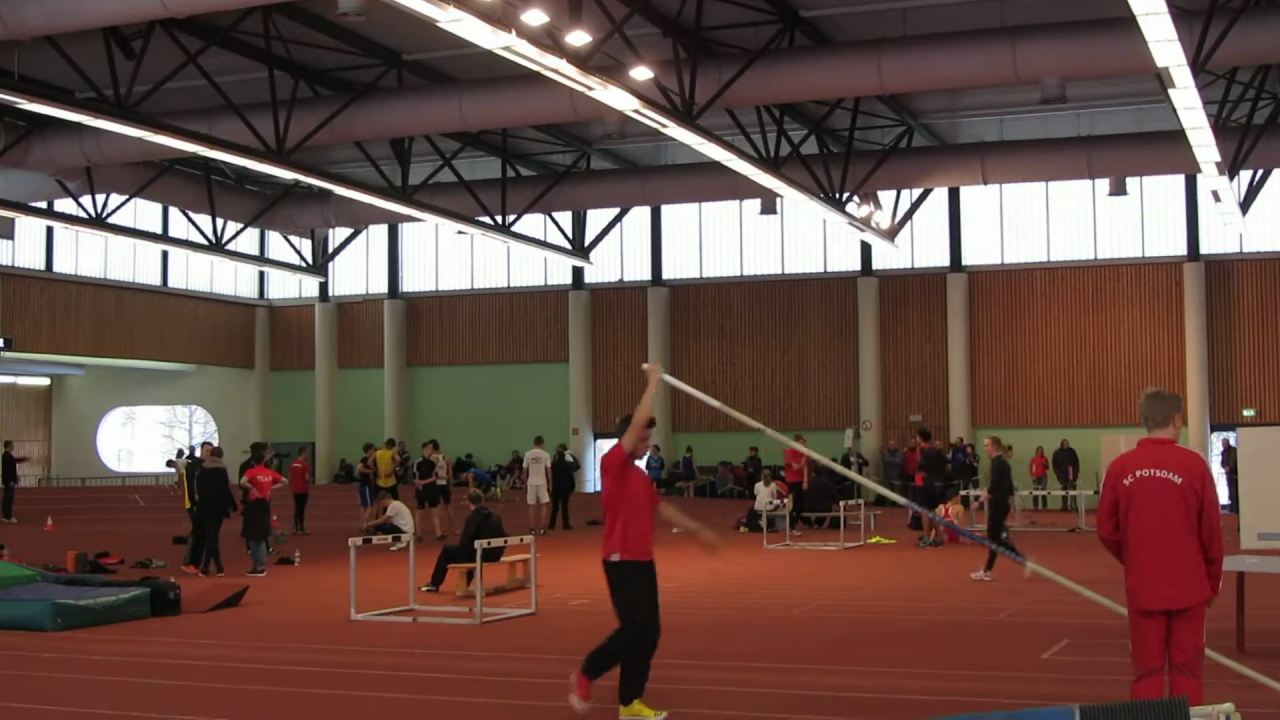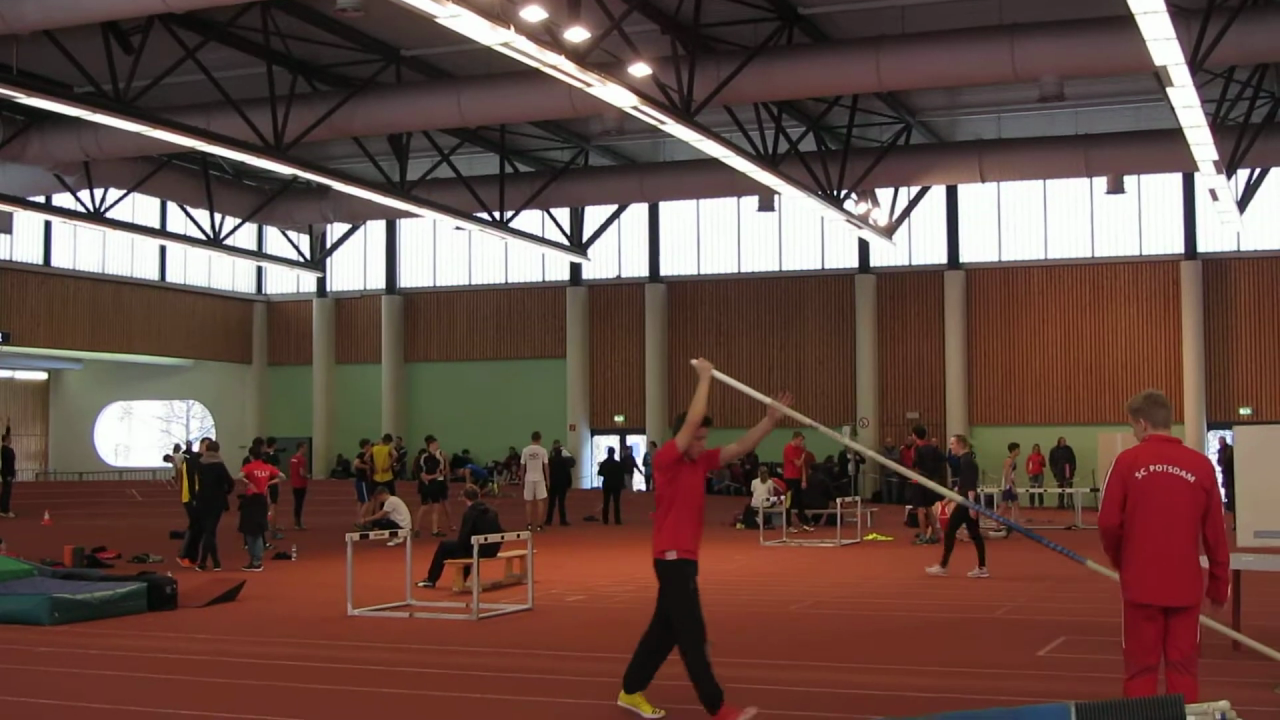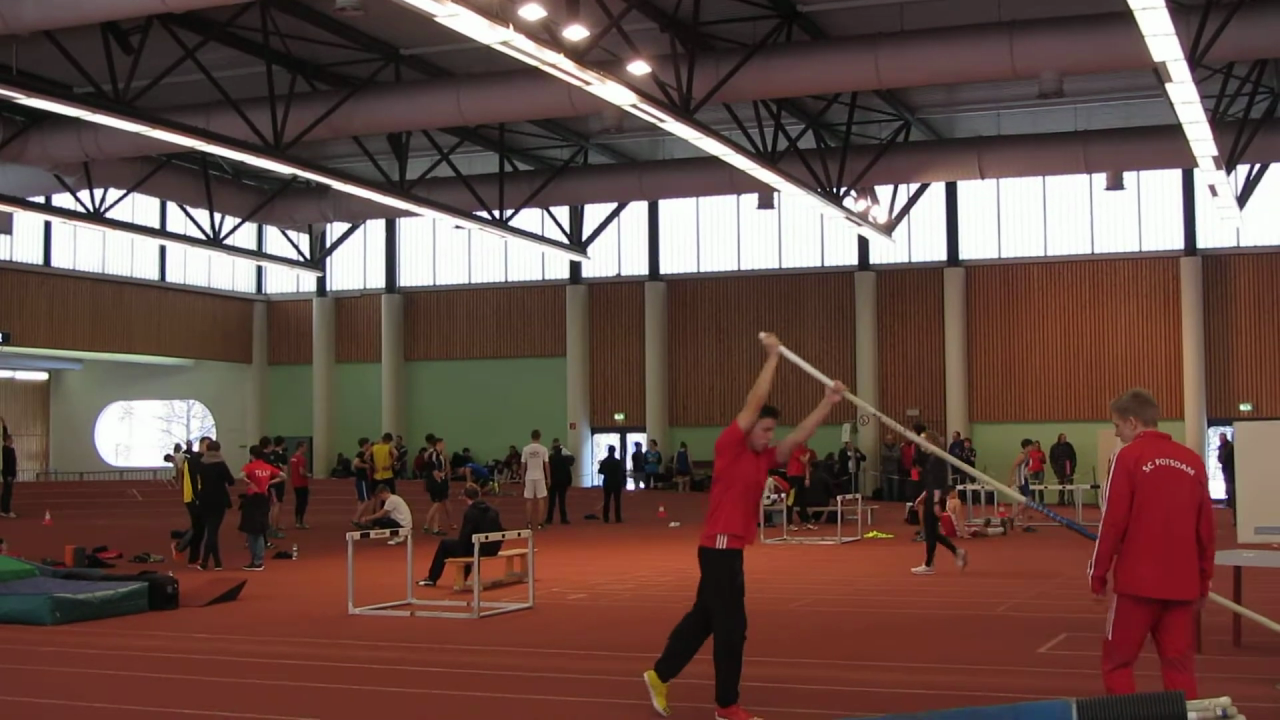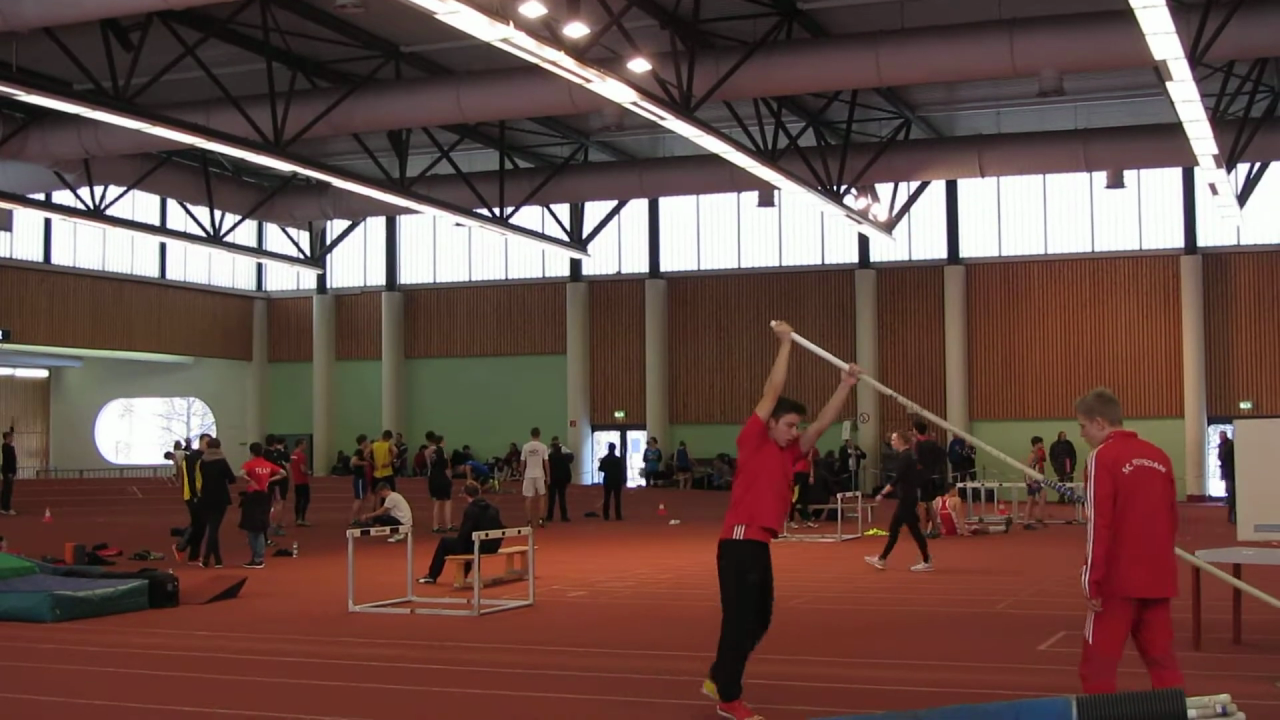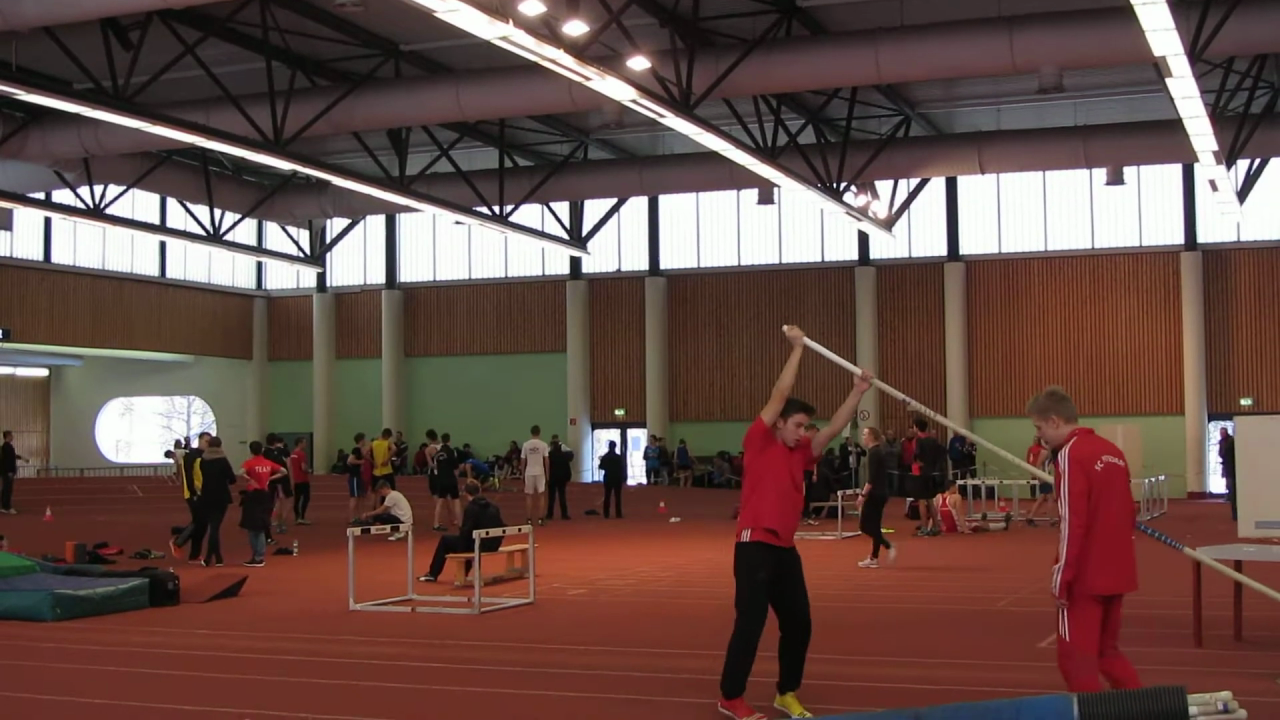
dt=0.3s
person 1, frame 1
left shoulder: (639, 474)
right shoulder: (612, 464)
left elbow: (662, 508)
right elbow: (638, 423)
left wrist: (699, 530)
right wrist: (652, 382)
left hip: (643, 562)
right hip: (620, 561)
left knee: (650, 632)
right knee: (636, 630)
right ankle: (583, 673)
person 1, frame 2
left shoulder: (700, 461)
right shoulder: (667, 460)
left elbow: (740, 447)
right elbow: (691, 420)
left wrist: (771, 418)
right wrist: (704, 377)
left hip: (685, 558)
right hip: (672, 558)
left knee: (665, 629)
right knee: (692, 631)
left ankle: (632, 691)
person 1, frame 3
left shoulder: (764, 458)
right shoulder: (729, 447)
left elbow: (800, 436)
right elbow: (753, 403)
left wrist: (829, 402)
right wrist: (773, 356)
left hip: (728, 549)
right hip: (720, 548)
left knee: (703, 617)
right knee: (731, 627)
left ankle: (659, 676)
person 1, frame 4
left shoulder: (788, 453)
right shoulder: (752, 441)
left elbow: (822, 423)
right elbow: (770, 393)
left wrist: (846, 386)
right wrist: (785, 343)
left hip: (757, 544)
right hip: (740, 541)
left knee: (757, 621)
right knee: (739, 620)
left ankle: (718, 679)
person 1, frame 5
left shoulder: (800, 452)
right shoulder: (758, 443)
left elbow: (834, 426)
right elbow: (777, 397)
left wrist: (858, 390)
right wrist: (797, 349)
left hip: (785, 549)
right hip: (755, 546)
left knee: (799, 625)
right knee: (750, 624)
person 2, frame 1
left shoulder: (1120, 467)
right shoulder: (1194, 464)
left elbow: (1106, 530)
right elbow: (1211, 530)
right wrist: (1213, 580)
left hip: (1143, 587)
right hip: (1188, 586)
left knee: (1146, 671)
right knee: (1187, 670)
person 2, frame 2
left shoulder: (1127, 461)
right shoulder: (1201, 464)
left elbow: (1108, 523)
right elbow: (1215, 531)
left wrist: (1123, 562)
right wrist: (1219, 584)
left hip: (1140, 583)
right hip: (1185, 585)
left knee: (1140, 668)
right knee: (1183, 668)
person 2, frame 3
left shoulder: (1128, 456)
right shoulder: (1192, 460)
left elbow: (1113, 521)
right elbow: (1206, 526)
left wrist: (1098, 573)
right wrist: (1204, 578)
left hip: (1137, 579)
right hip: (1181, 580)
left knee: (1118, 661)
right knee: (1178, 664)
person 2, frame 4
left shoulder: (1103, 456)
right shoulder: (1159, 456)
left elbow: (1099, 525)
right elbow: (1172, 520)
left wrist: (1092, 581)
left hip: (1118, 579)
right hip: (1158, 577)
left knee: (1097, 663)
right knee: (1162, 661)
person 2, frame 5
left shoulder: (1070, 454)
right shoulder: (1112, 451)
left elbow: (1072, 523)
right elbow: (1127, 512)
left wrist: (1060, 579)
left hip: (1085, 576)
right hip: (1116, 571)
left knee: (1077, 657)
right knee: (1105, 651)
